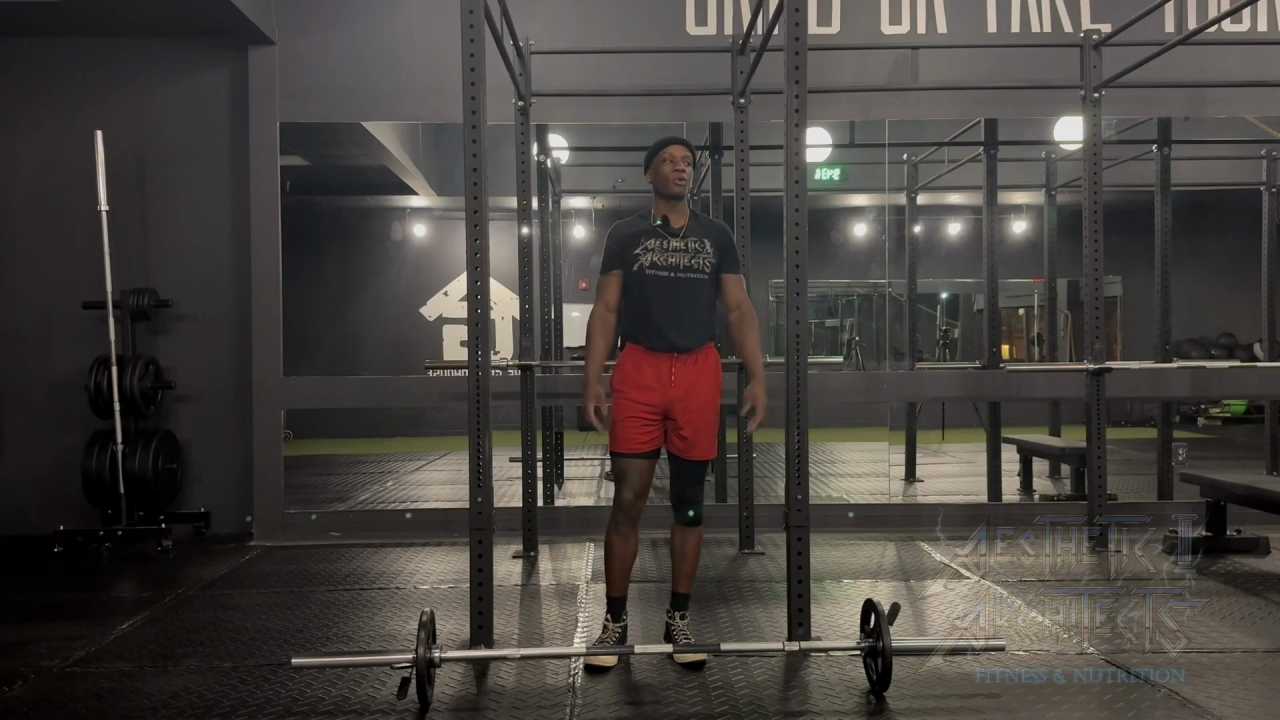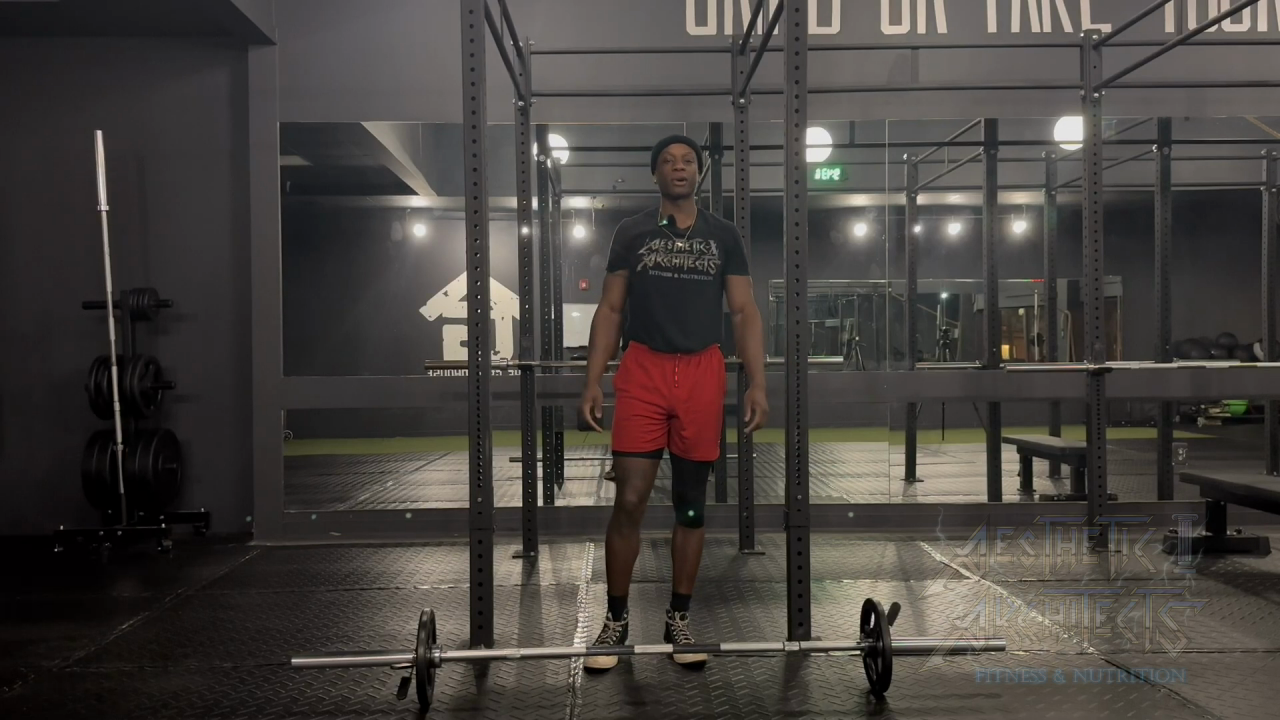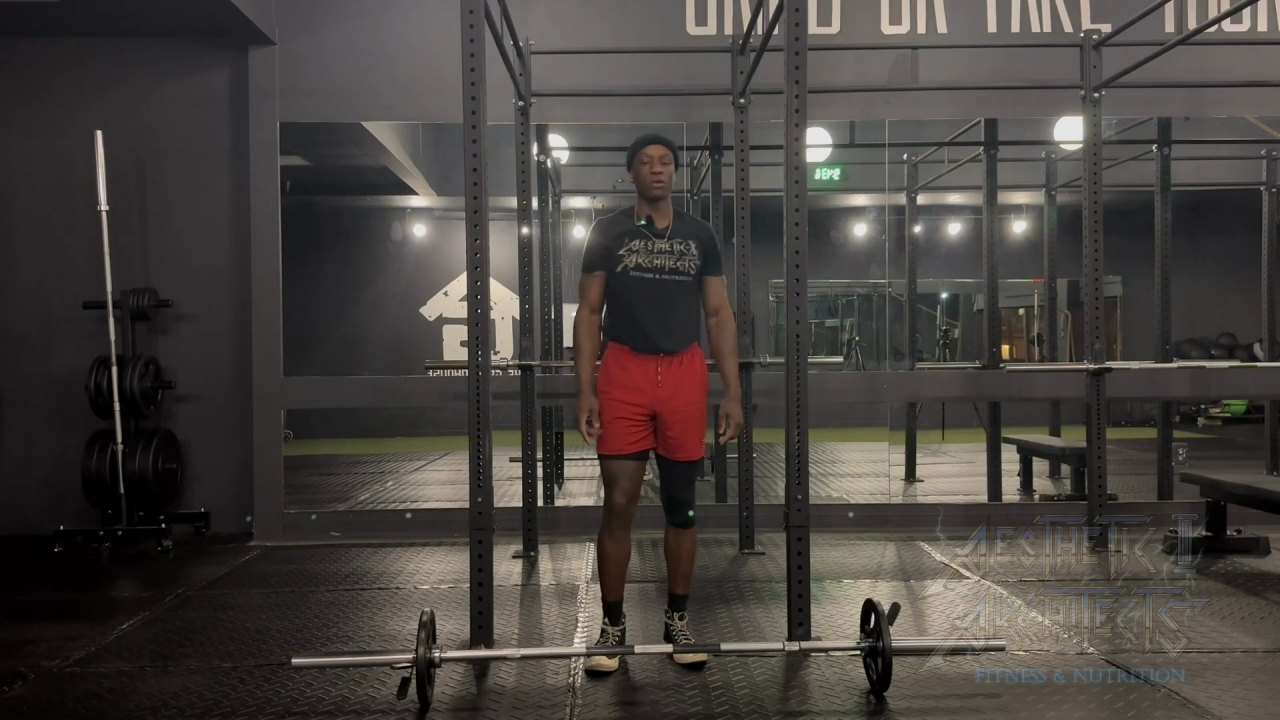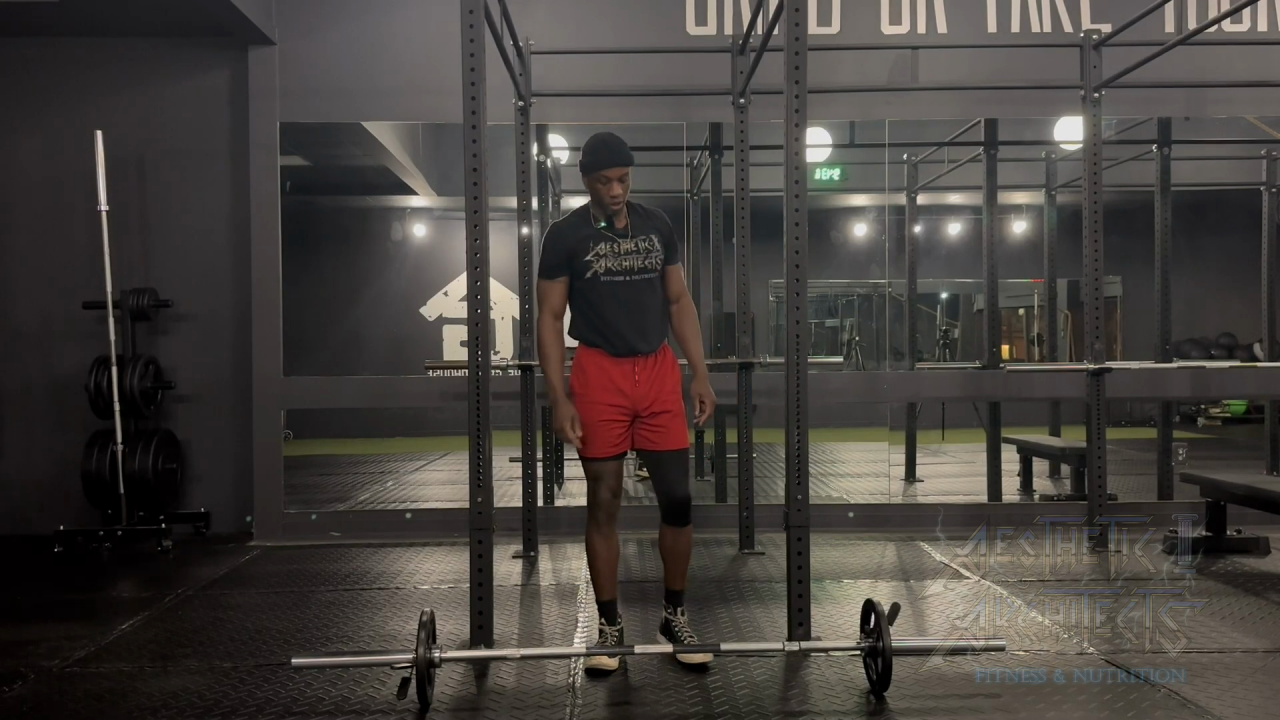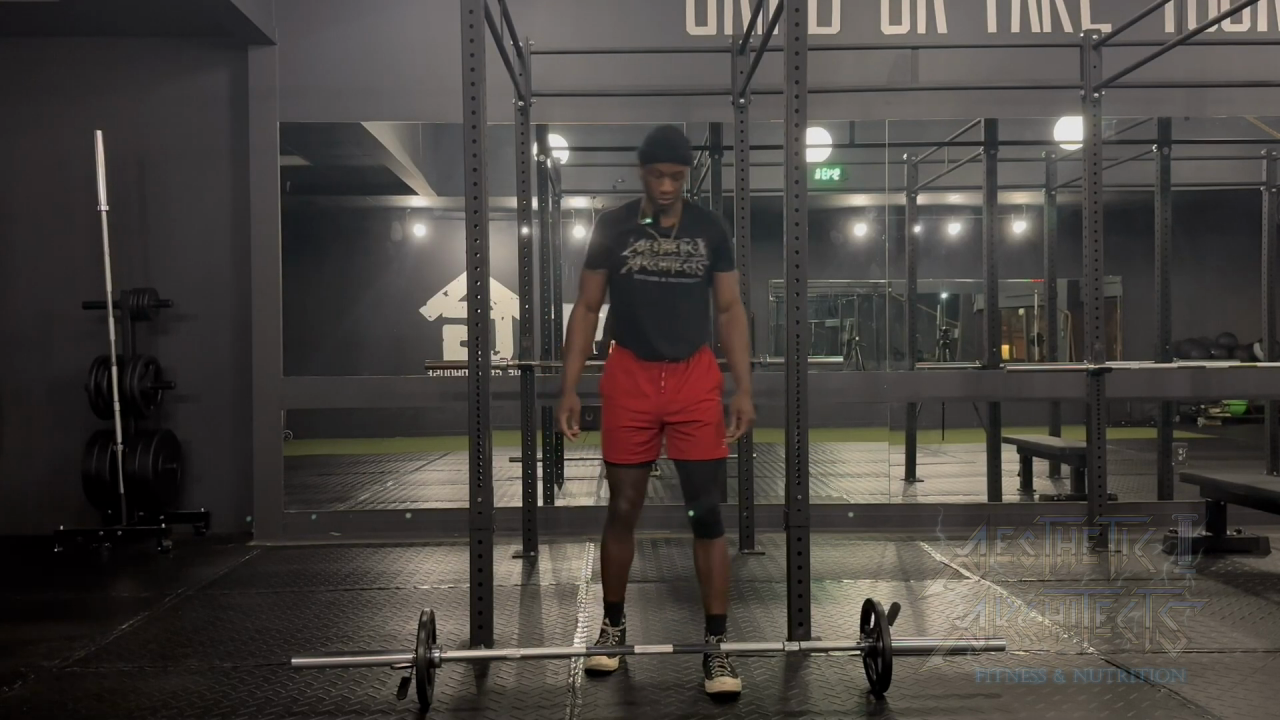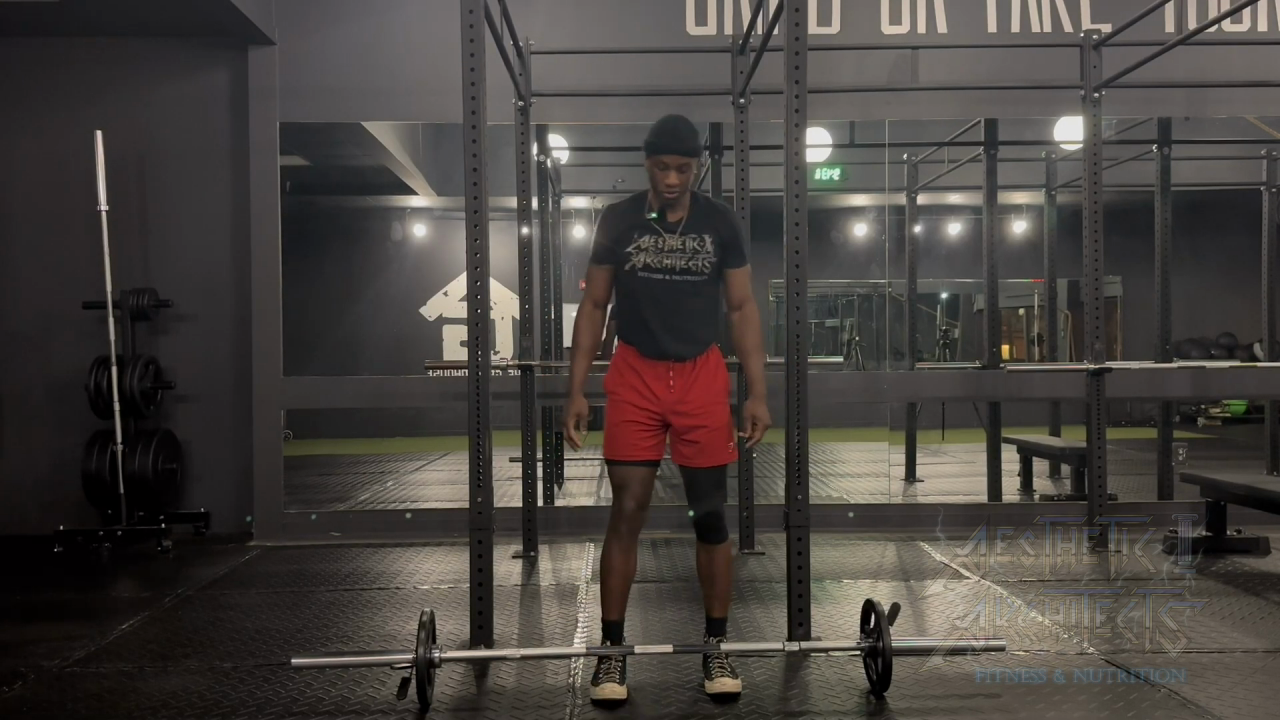
dt=0.7s
person 1, frame 1
left shoulder: (717, 236)
right shoulder: (625, 235)
left elbow: (738, 309)
right elbow: (606, 310)
left wrist: (758, 376)
right wrist: (593, 378)
left hip: (698, 373)
right hip: (640, 371)
left knee: (688, 502)
right knee: (628, 501)
left ankle: (678, 619)
right ankle: (615, 621)
person 1, frame 2
left shoulder: (723, 235)
right shoulder: (631, 233)
left elbow: (744, 311)
right elbow: (611, 309)
left wrist: (757, 383)
right wrist: (592, 380)
left hip: (702, 375)
right hip: (642, 373)
left knee: (691, 504)
right knee: (629, 503)
left ankle: (678, 619)
right ankle: (615, 620)
person 1, frame 3
left shoulder: (700, 235)
right shoulder: (608, 232)
left elbow: (718, 314)
right elbow: (589, 312)
left wrist: (733, 391)
right wrist: (585, 388)
left hip: (685, 375)
right hip: (624, 374)
left knee: (681, 505)
right knee: (618, 505)
left ankle: (677, 619)
right ankle: (613, 624)
person 1, frame 4
left shoulder: (657, 225)
right shoulder: (565, 236)
left elbow: (679, 302)
right elbow: (550, 318)
left wrist: (700, 374)
right wrist: (559, 398)
left hip: (659, 372)
right hip: (599, 375)
left knee: (677, 499)
right knee: (604, 504)
left ankle: (674, 615)
right ankle: (610, 626)
person 1, frame 5
left shoulder: (711, 228)
right shoulder: (612, 227)
left elbow: (730, 310)
right elbow: (586, 308)
left wrist: (743, 389)
right wrist: (569, 388)
left hip: (695, 378)
right hip: (630, 378)
left knee: (707, 512)
right knee: (623, 509)
left ankle: (715, 644)
right ankle: (613, 624)
person 1, frame 6
left shoulder: (720, 222)
right shoulder: (616, 220)
left elbow: (743, 308)
right elbow: (593, 306)
left wrist: (757, 393)
right wrist: (576, 390)
left hip: (702, 377)
right hip: (634, 379)
left knee: (710, 515)
right knee: (627, 514)
left ankle: (715, 646)
right ankle: (612, 649)
